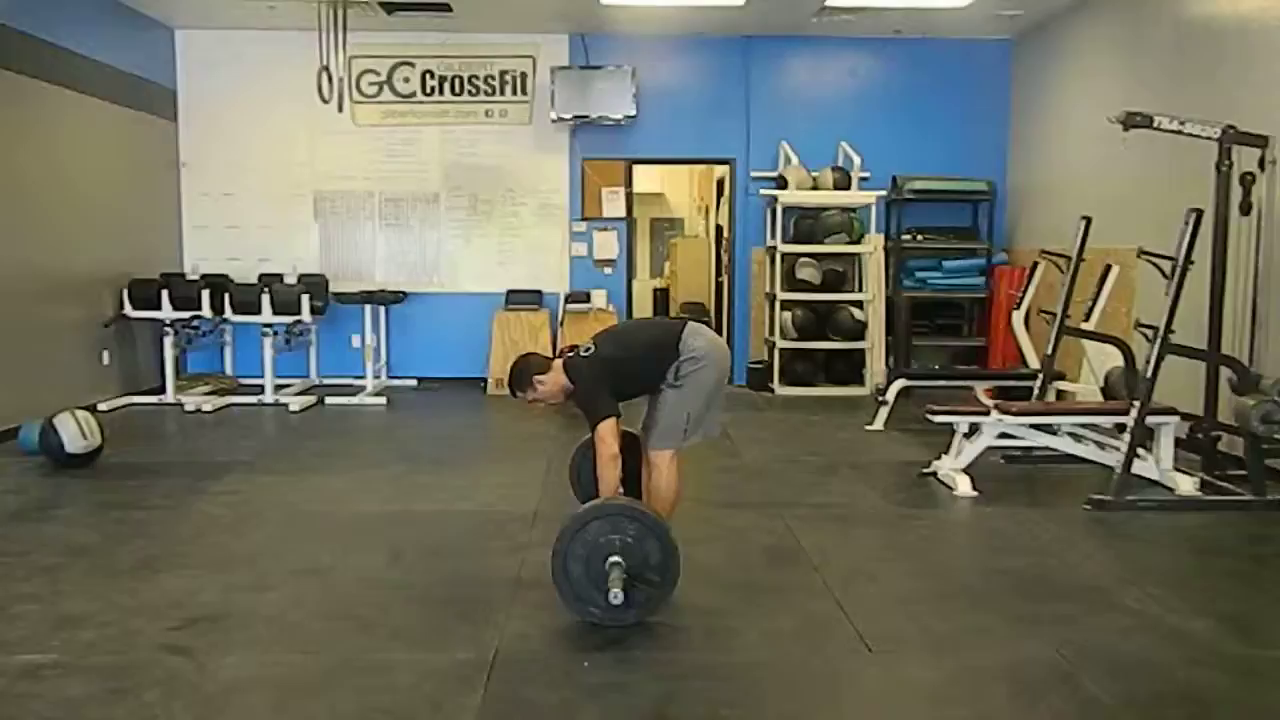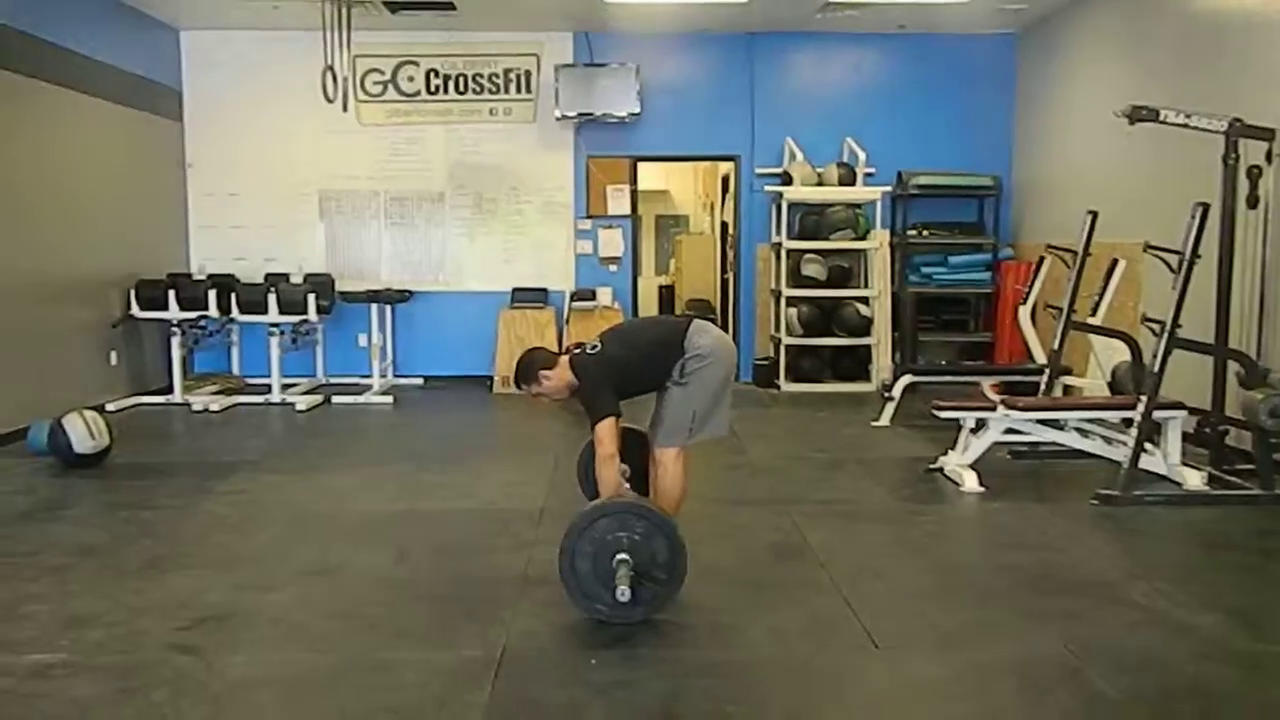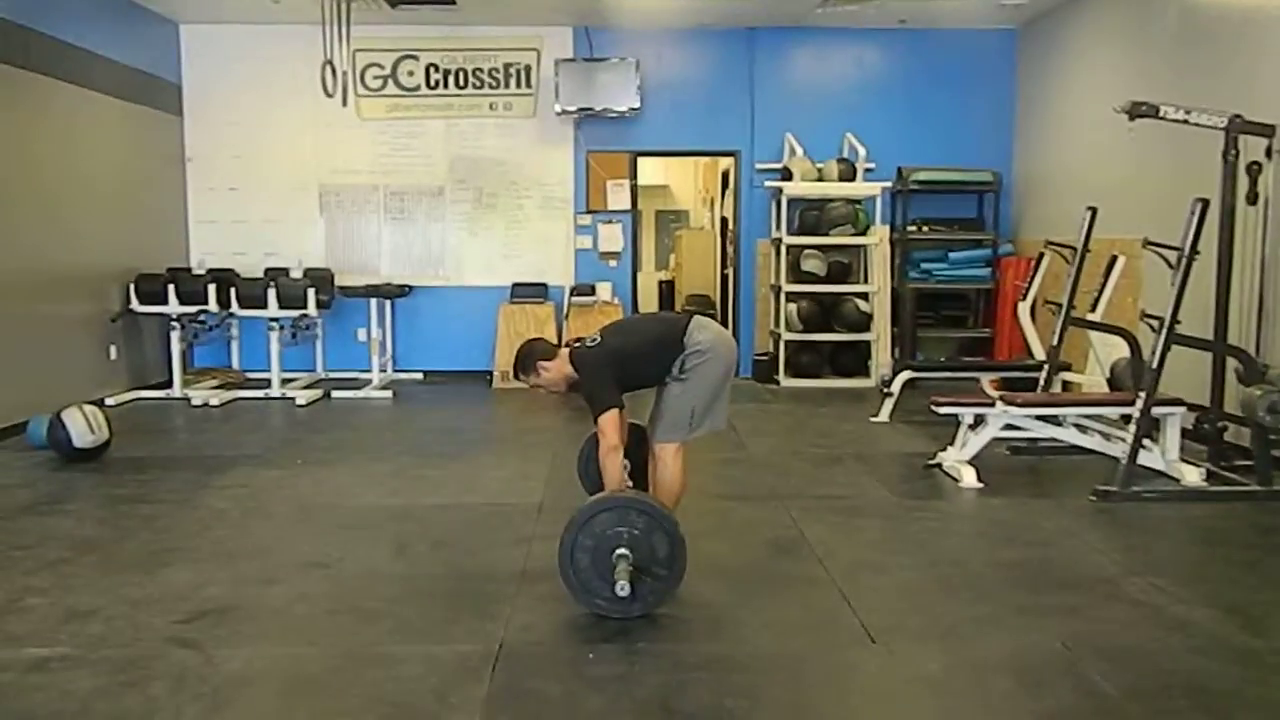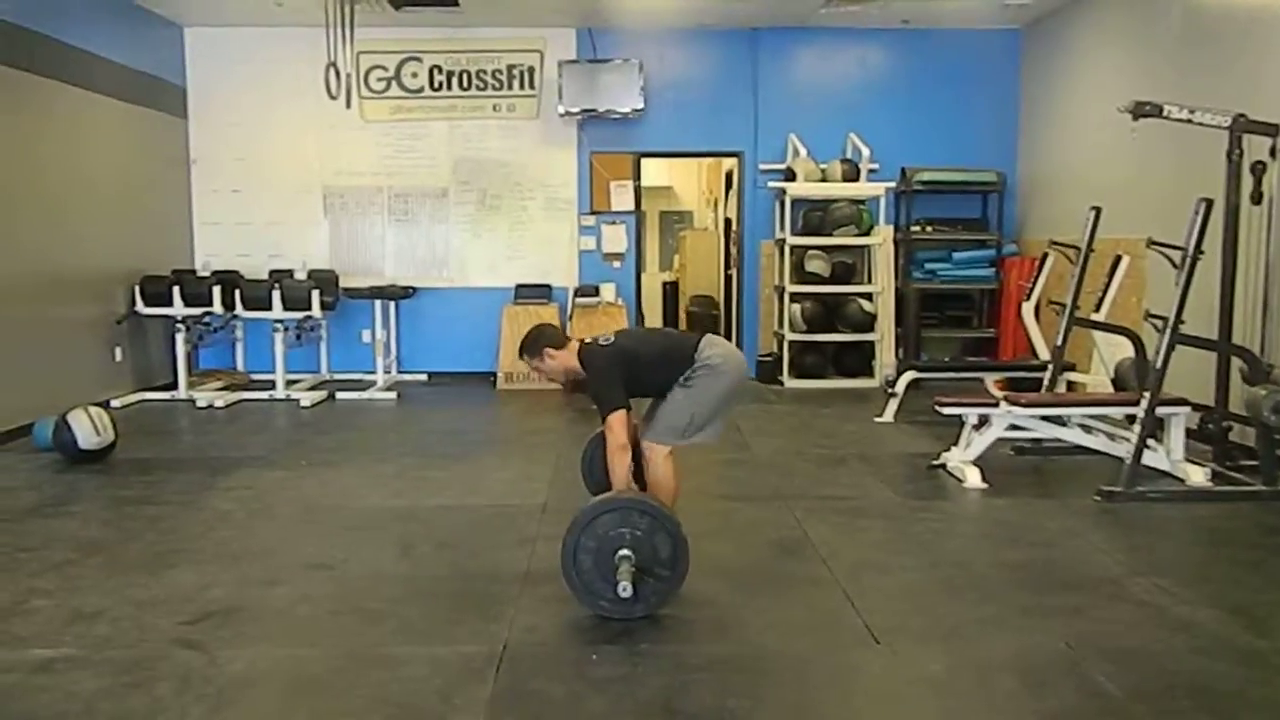
dt=0.3s
person 1, frame 1
left shoulder: (586, 380)
right shoulder: (580, 365)
left elbow: (609, 452)
right elbow: (608, 427)
right wrist: (613, 483)
left hip: (697, 354)
right hip: (696, 346)
left knee: (661, 451)
right knee: (652, 443)
person 1, frame 2
left shoulder: (592, 378)
right shoulder: (586, 363)
left elbow: (606, 451)
right elbow: (610, 423)
right wrist: (615, 480)
left hip: (701, 351)
right hip: (702, 344)
left knee: (666, 449)
right knee: (661, 443)
person 1, frame 3
left shoulder: (591, 370)
right shoulder: (588, 355)
left elbow: (610, 443)
right elbow: (616, 414)
right wrist: (618, 475)
left hip: (703, 347)
right hip: (703, 339)
left knee: (666, 445)
right knee: (659, 437)
person 1, frame 4
left shoulder: (599, 369)
right shoulder: (597, 354)
left elbow: (618, 442)
right elbow: (623, 416)
right wrist: (624, 476)
left hip: (715, 363)
right hip: (711, 357)
left knee: (656, 446)
right knee: (653, 438)
